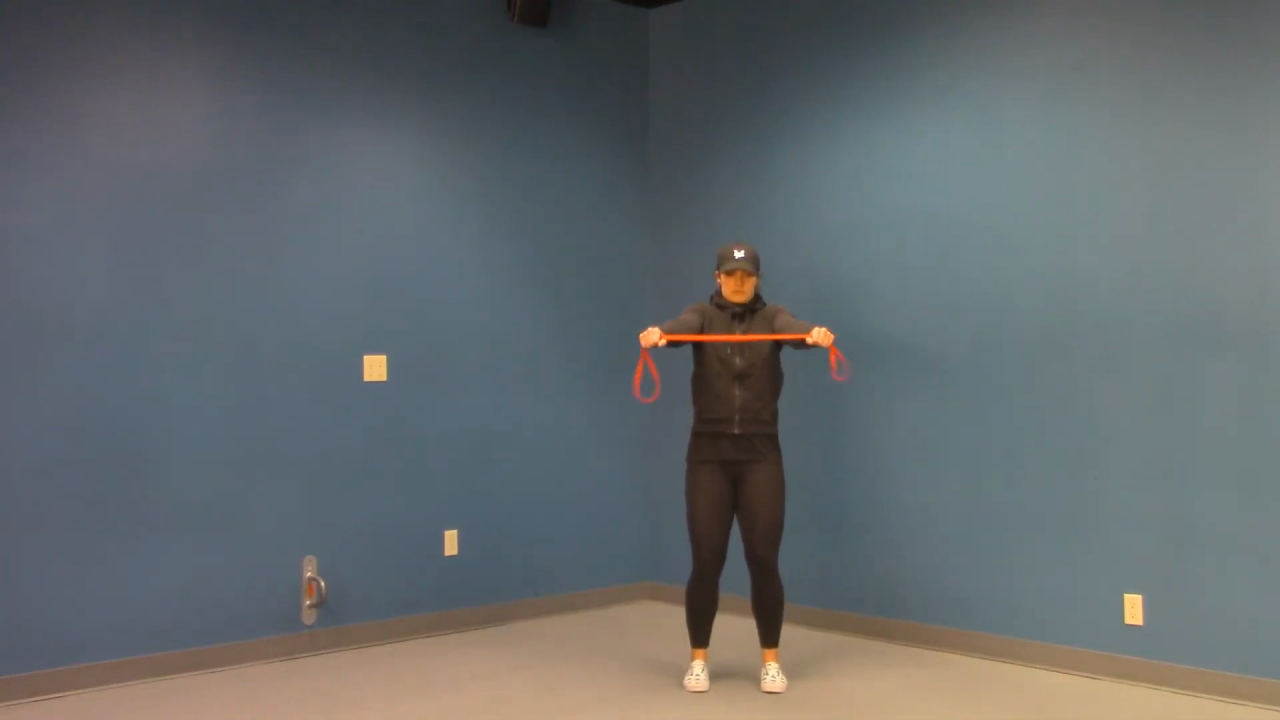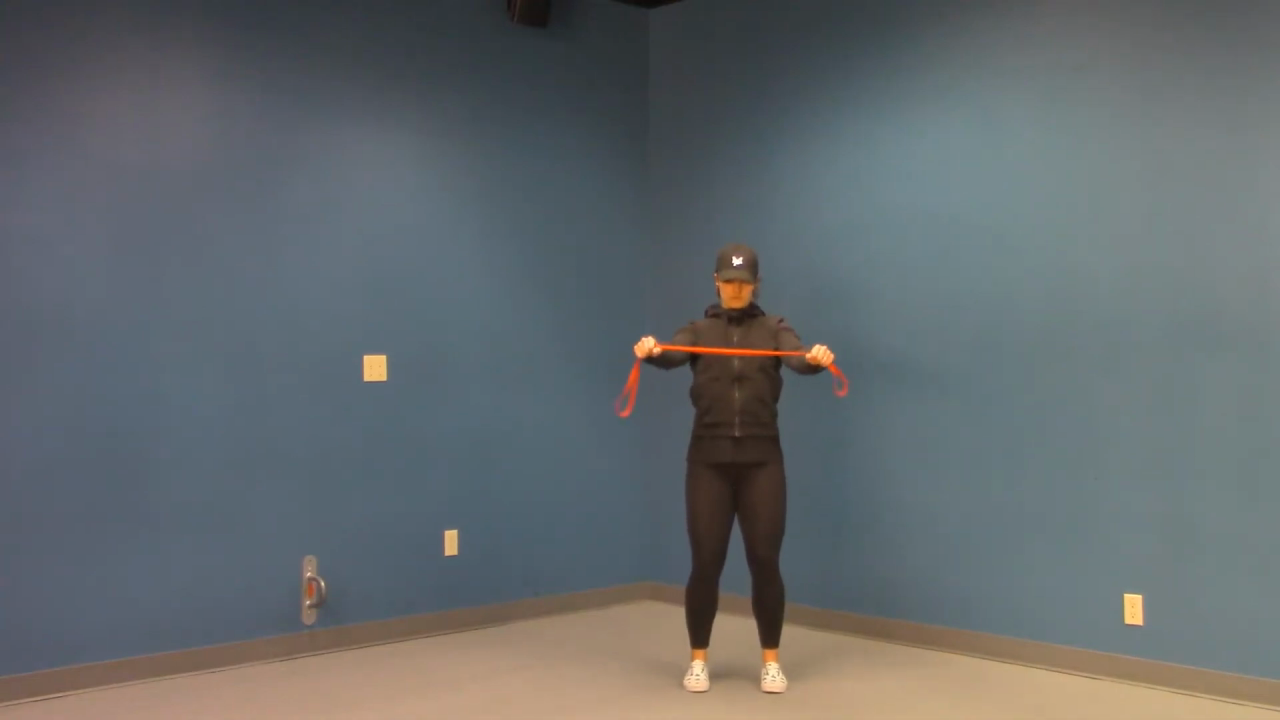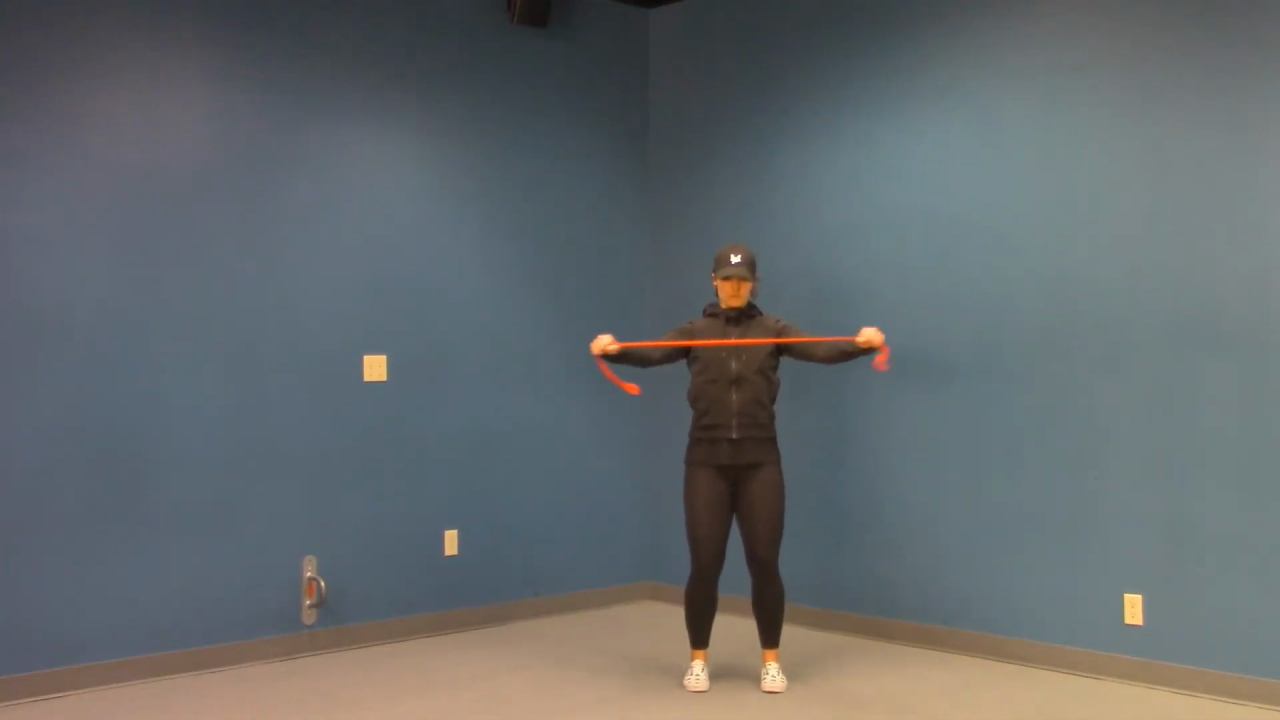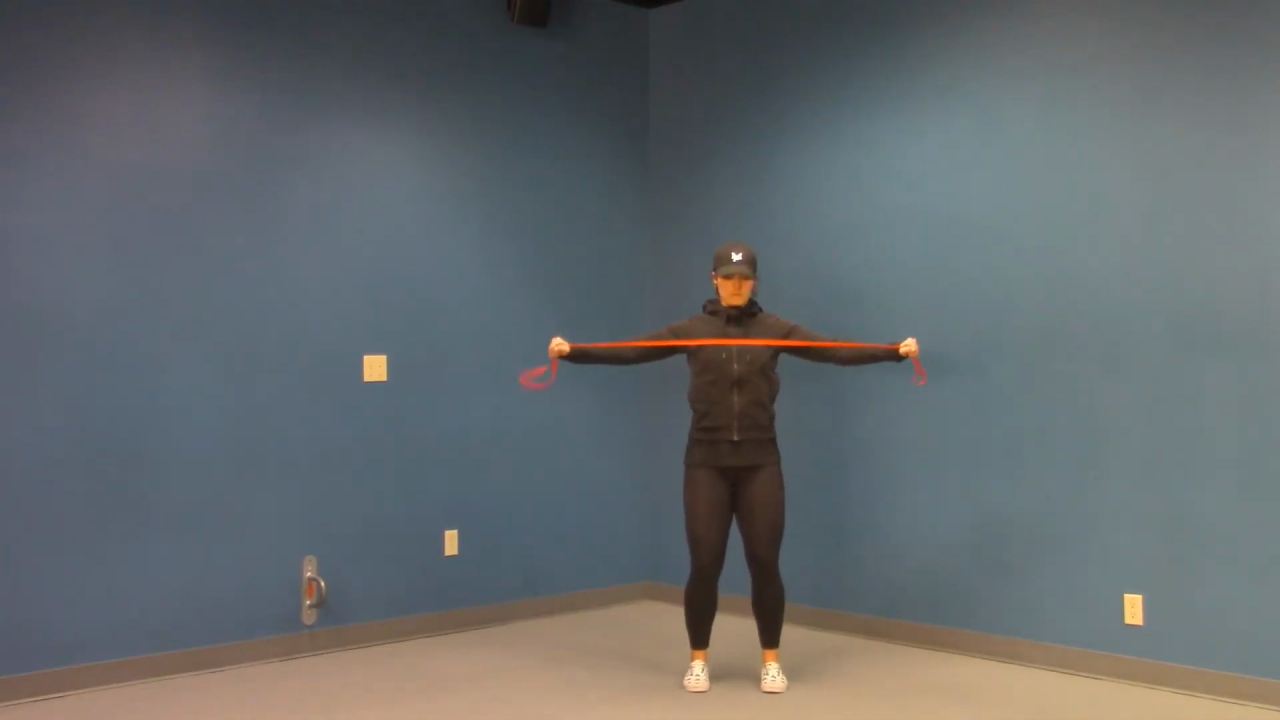
dt=0.5s
person 1, frame 1
left shoulder: (773, 316)
right shoulder: (701, 316)
left elbow: (795, 334)
right elbow: (679, 330)
left wrist: (816, 336)
right wrist: (656, 335)
left hip: (760, 456)
right hip: (708, 456)
left knee: (763, 561)
right knee: (706, 561)
left ankle: (770, 660)
right ankle: (698, 659)
person 1, frame 2
left shoulder: (773, 328)
right shoulder: (698, 330)
left elbow: (796, 358)
right elbow: (674, 356)
left wrist: (817, 359)
right wrist: (651, 351)
left hip: (762, 459)
right hip: (709, 458)
left knee: (765, 562)
right knee: (706, 563)
left ankle: (771, 660)
right ankle: (698, 659)
person 1, frame 3
left shoulder: (772, 329)
right shoulder: (694, 331)
left elbow: (818, 350)
right elbow: (653, 354)
left wrist: (861, 344)
right wrist: (612, 351)
left hip: (759, 460)
right hip: (706, 460)
left knee: (764, 563)
right knee: (705, 564)
left ankle: (770, 660)
right ankle: (698, 659)
person 1, frame 4
left shoulder: (775, 329)
right shoulder: (692, 329)
left elbow: (834, 351)
right elbow: (633, 351)
left wrist: (894, 352)
right wrist: (573, 352)
left hip: (760, 460)
right hip: (706, 461)
left knee: (765, 563)
right knee: (705, 564)
left ankle: (771, 660)
right ankle: (698, 660)
